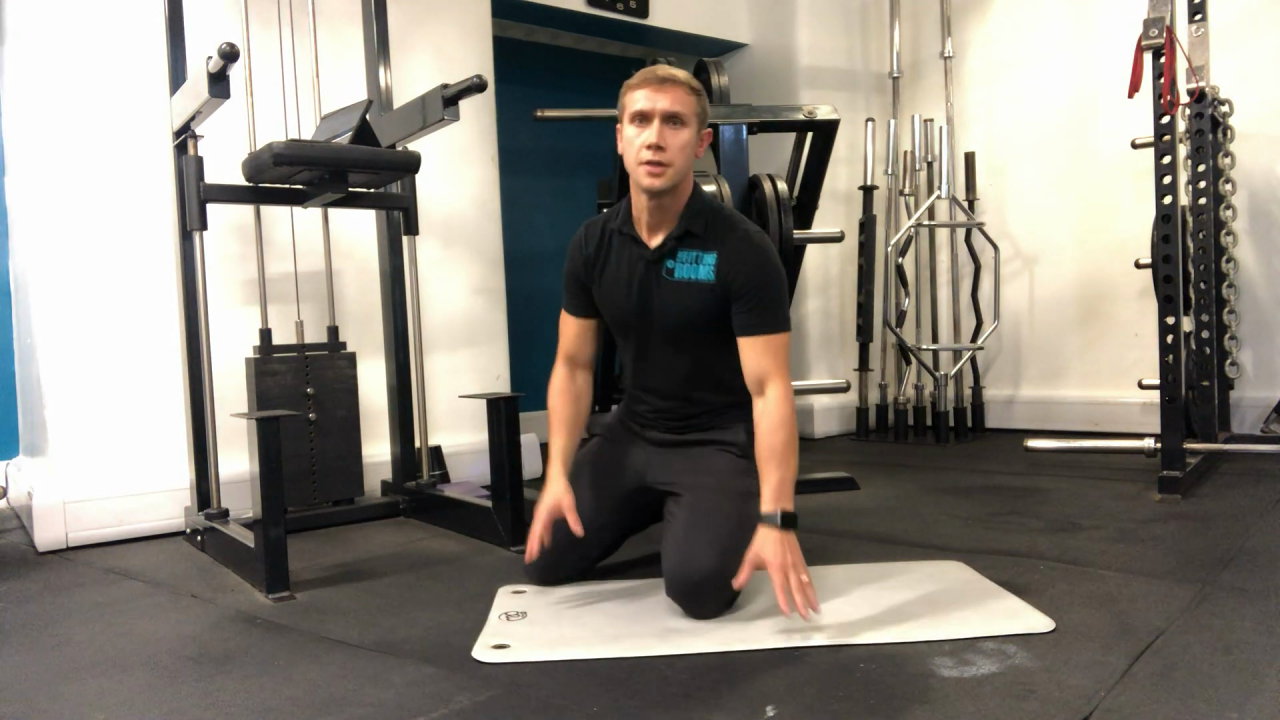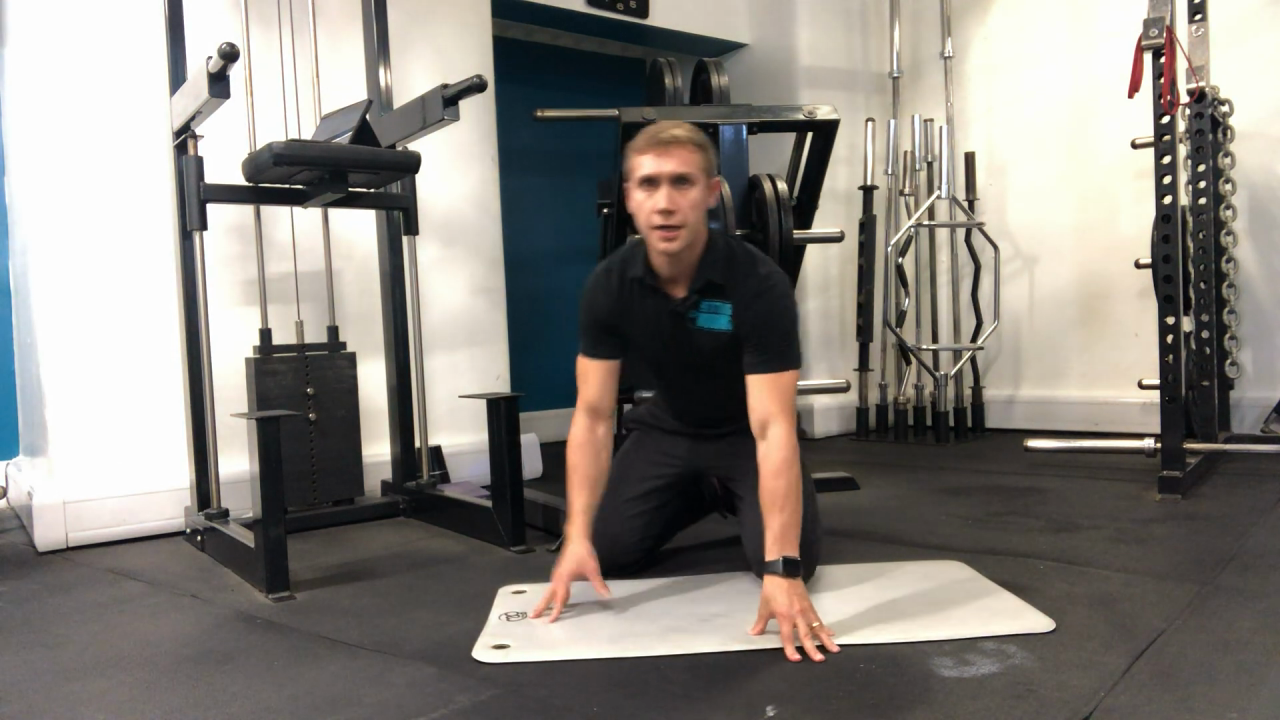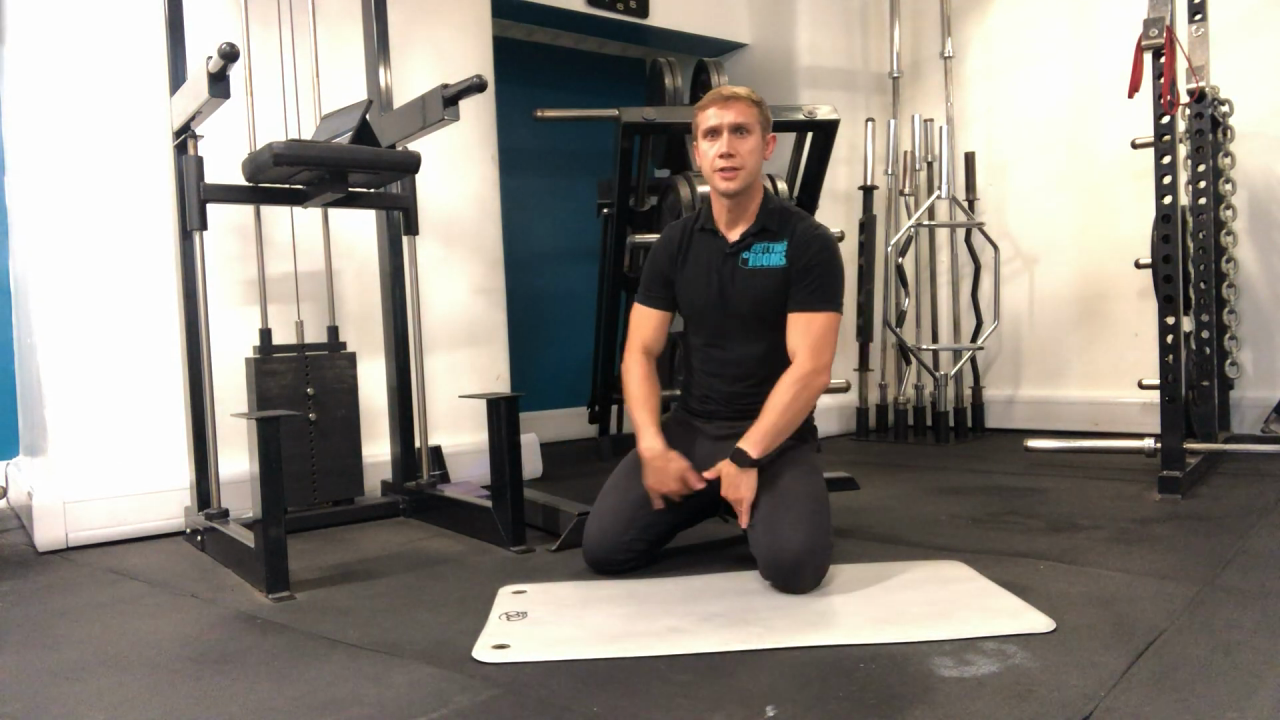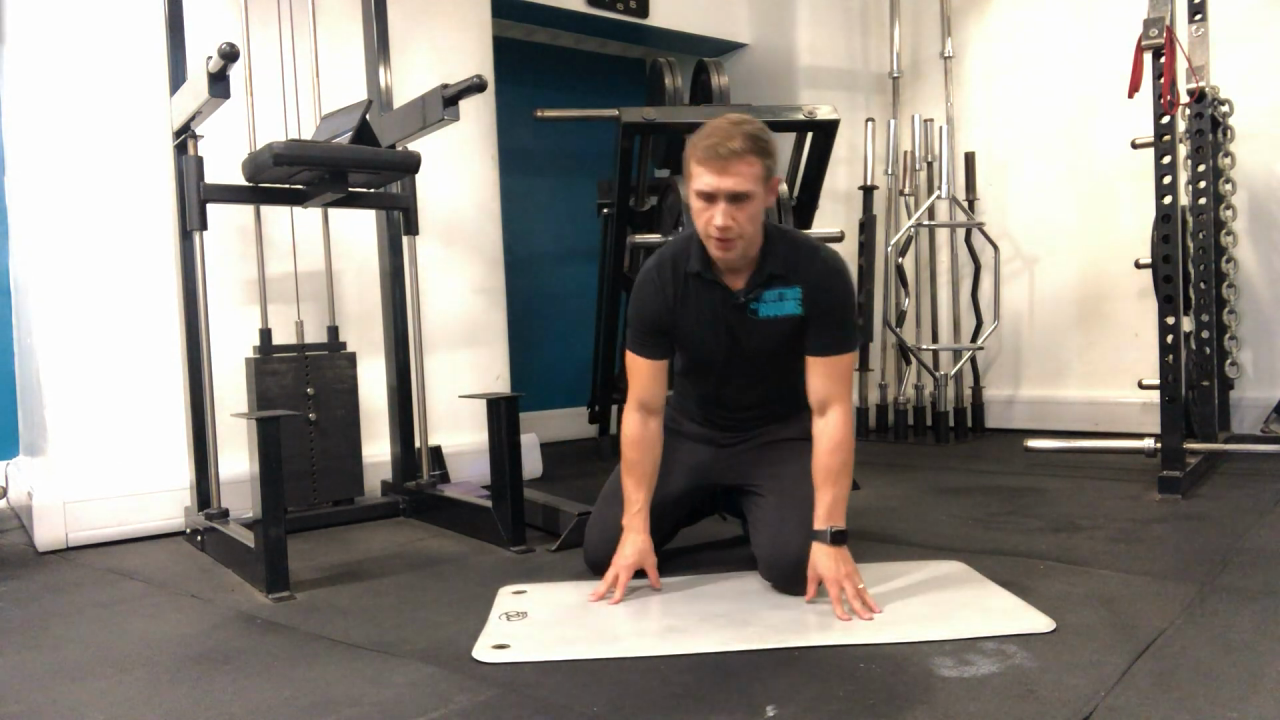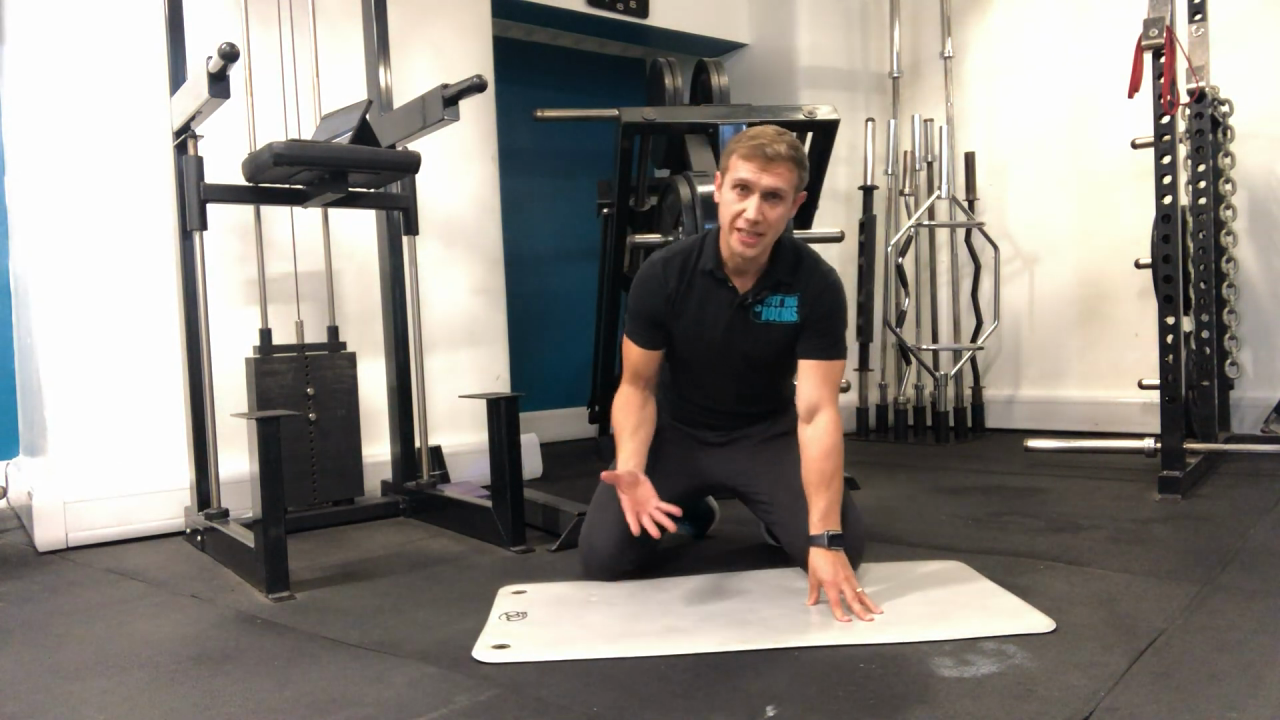
dt=1s
person 1, frame 1
left shoulder: (743, 251)
right shoulder: (591, 245)
left elbow: (770, 390)
right elbow: (573, 367)
left wrist: (776, 519)
right wrist: (557, 476)
left hip: (719, 443)
right hip: (632, 435)
left knee: (699, 587)
right knee: (548, 562)
left ankle: (738, 515)
right ankle: (657, 508)
person 1, frame 2
left shoulder: (758, 286)
right shoulder: (609, 284)
left elbow: (773, 428)
right elbow: (594, 416)
left wrist: (786, 570)
right wrist: (577, 537)
left hip: (745, 434)
right hip: (669, 427)
left knee: (774, 559)
right knee: (611, 552)
left ankle: (760, 499)
right ankle: (704, 492)
person 1, frame 3
left shoulder: (807, 243)
right shoulder: (675, 244)
left elbow: (810, 369)
right elbow: (641, 353)
left wrist: (746, 458)
right wrist: (654, 445)
left hip: (774, 438)
right hip: (691, 428)
left knee: (795, 565)
right knee: (603, 549)
left ankle: (761, 506)
right ankle: (706, 503)
person 1, frame 4
left shoulder: (821, 274)
right shoulder: (660, 277)
left elbow: (830, 409)
right elbow: (644, 410)
left wrist: (829, 537)
right wrist: (636, 527)
left hip: (779, 437)
right hip: (688, 433)
left knee: (792, 567)
right knee: (604, 553)
left ankle: (753, 503)
right ankle: (715, 497)
person 1, frame 5
left shoulder: (817, 285)
right shoulder: (663, 274)
left elbow: (816, 412)
right elbow: (637, 385)
left wrist: (824, 537)
right wrist: (630, 468)
left hip: (766, 434)
right hip: (679, 432)
left knee: (844, 552)
right knee: (603, 557)
left ankle: (768, 512)
right ankle: (691, 507)
